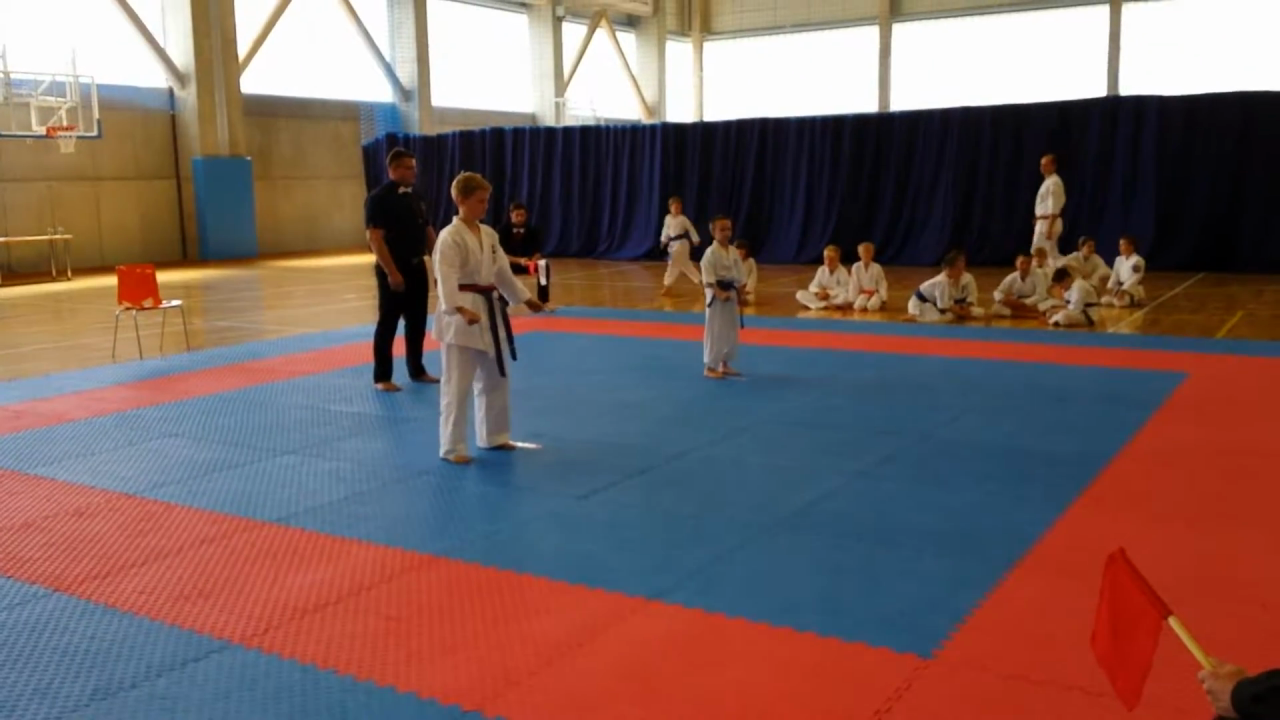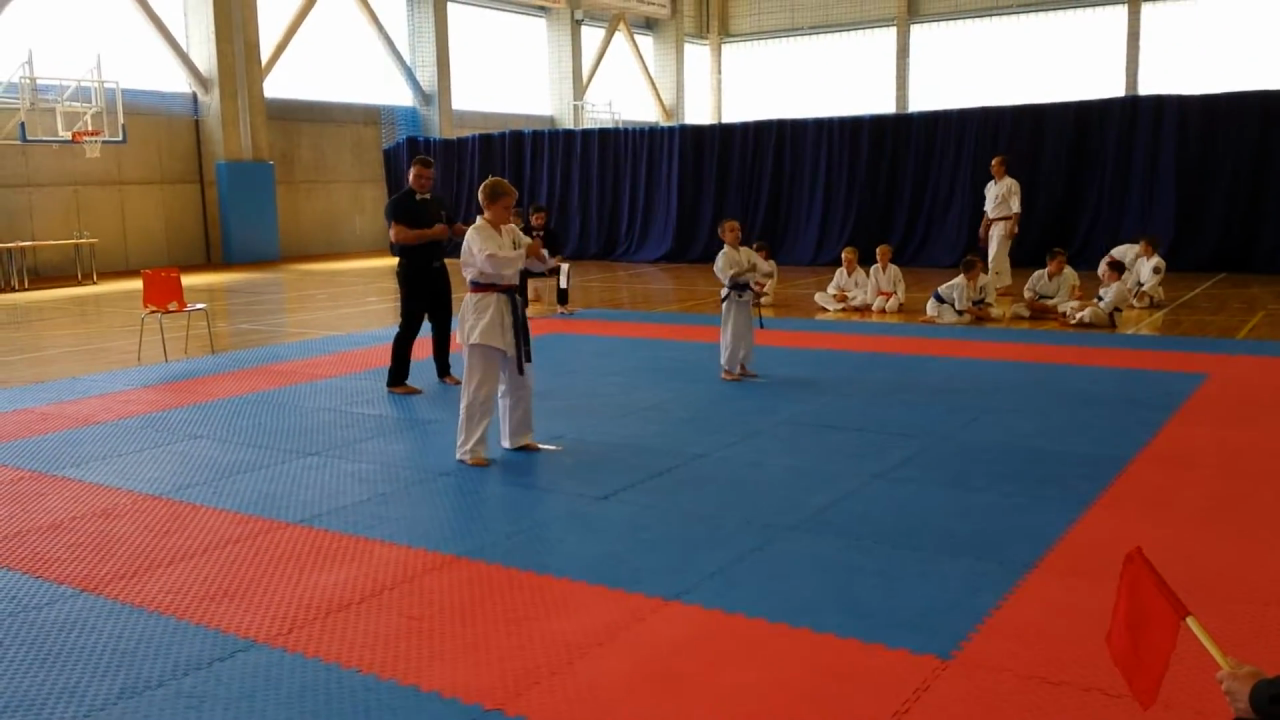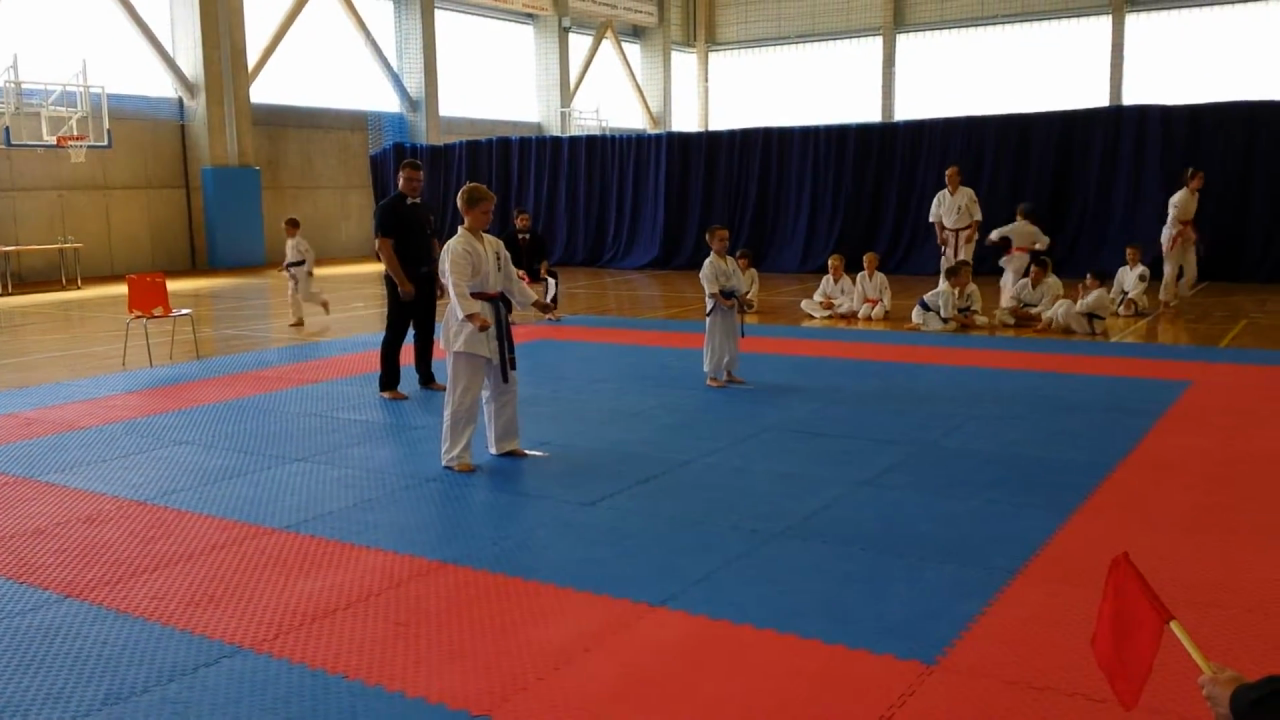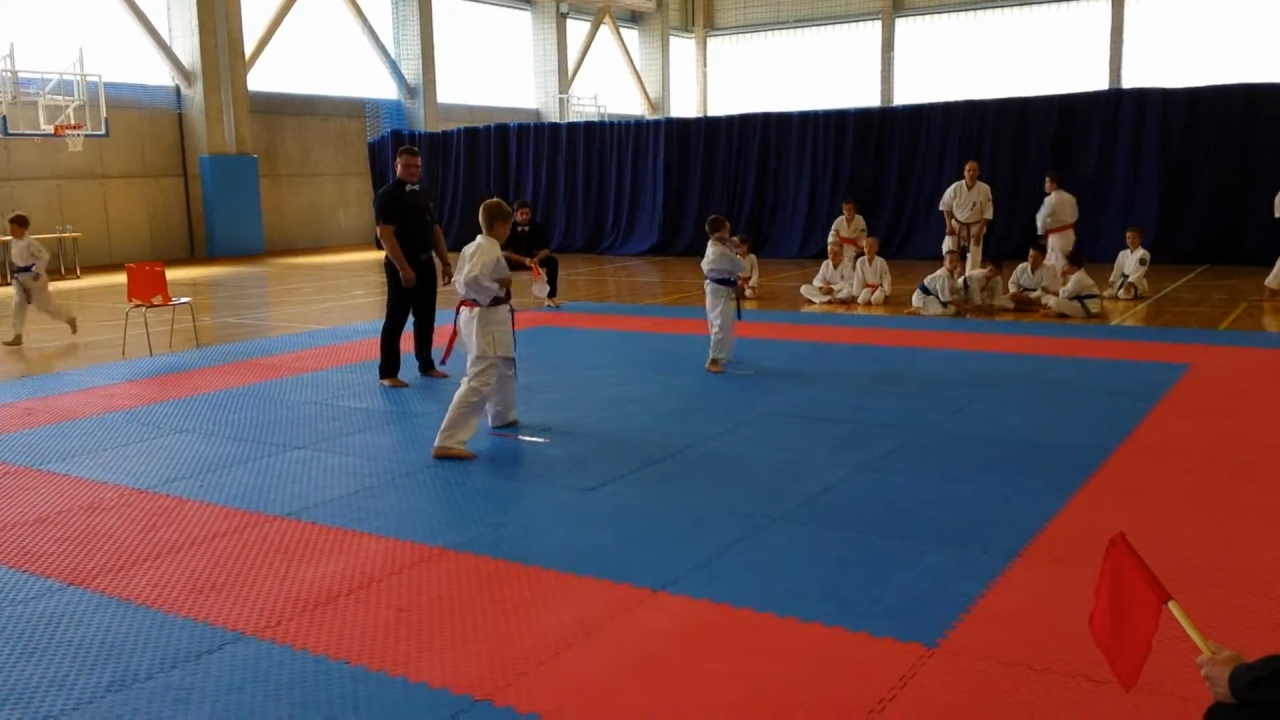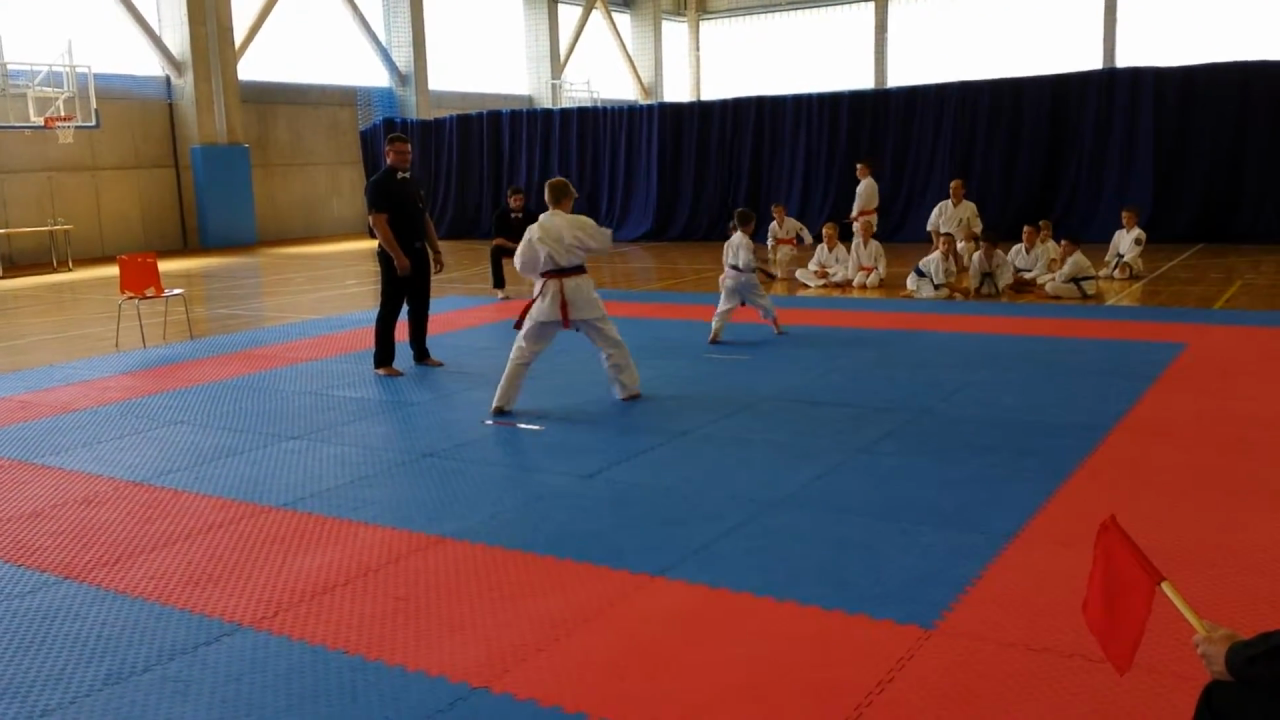
dt=1s
person 1, frame 1
left shoulder: (489, 235)
right shoulder: (450, 236)
left elbow: (503, 273)
right elbow: (446, 278)
left wrist: (525, 299)
right wrist: (461, 309)
left hip: (489, 310)
right hip: (462, 314)
left knee: (495, 379)
right knee: (458, 384)
left ankle: (493, 436)
right ankle: (452, 447)
person 1, frame 2
left shoulder: (511, 232)
right shoulder: (477, 234)
left elbow: (537, 261)
right elbow: (494, 261)
left wrist: (537, 254)
right wrist: (525, 252)
left hip: (509, 309)
right hip: (484, 310)
left knee: (517, 380)
right knee: (480, 385)
left ankle: (516, 436)
right ankle: (470, 449)
person 1, frame 3
left shoulder: (494, 244)
right shoulder: (457, 247)
left elbow: (510, 280)
right elbow: (457, 288)
left wrist: (536, 302)
right wrist: (473, 317)
left hip: (495, 319)
right hip: (467, 324)
left knee: (504, 386)
right knee: (464, 393)
left ankle: (503, 443)
right ankle: (455, 456)
person 1, frame 4
left shoulder: (472, 248)
right shoulder: (489, 251)
left elbow: (460, 282)
right elbow: (472, 280)
left wrist: (499, 285)
right wrist: (496, 290)
left hip: (474, 314)
right hip: (488, 318)
left knee: (503, 369)
right knee: (478, 383)
left ankle: (502, 416)
right ankle: (447, 442)
person 1, frame 5
left shoulder: (534, 230)
right shoulder: (579, 223)
left elbow: (522, 264)
right elbow: (604, 244)
left hip: (549, 292)
right hip: (579, 288)
left knee: (524, 348)
right knee: (609, 340)
left ankle: (502, 402)
right ankle: (628, 388)
person 2, frame 1
left shoulder: (415, 197)
right shoulder: (379, 198)
left elbow: (428, 232)
right elbow: (374, 239)
right wrist: (391, 272)
left hip: (417, 267)
right hip: (393, 270)
left knee: (417, 321)
right knee: (388, 323)
left ankle: (417, 370)
right ankle: (382, 377)
person 2, frame 2
left shoulder: (436, 203)
right shoulder: (398, 203)
left elbow: (453, 229)
right elbow: (397, 236)
right wrist: (431, 233)
left hip: (437, 269)
right hip: (413, 271)
left knee: (443, 321)
right knee: (410, 326)
left ankle: (444, 371)
right ankle: (396, 381)
person 2, frame 3
left shoulder: (424, 208)
right shoulder: (388, 208)
left elbow: (433, 243)
right elbow: (383, 248)
left wrist: (438, 274)
right wrist: (401, 282)
left hip: (425, 277)
right hip: (402, 279)
left knee: (426, 330)
right knee: (396, 332)
left ankle: (426, 378)
right ankle: (388, 386)
person 2, frame 4
left shoulder: (422, 195)
right shoulder: (387, 195)
left elbow: (435, 231)
right elbow: (384, 235)
left wrist: (445, 262)
right wrist: (403, 268)
left hip: (426, 264)
right hip: (401, 267)
left knee: (425, 317)
right knee: (396, 320)
left ankle: (426, 365)
right ankle: (387, 373)
person 2, frame 5
left shoulder: (412, 182)
right shoulder: (379, 184)
left elbow: (425, 219)
right elbow: (377, 224)
left wrist: (436, 251)
right wrist: (398, 257)
left hip: (419, 253)
right hip: (395, 256)
left knee: (420, 306)
right knee: (390, 308)
left ankle: (421, 354)
right ankle: (383, 362)
